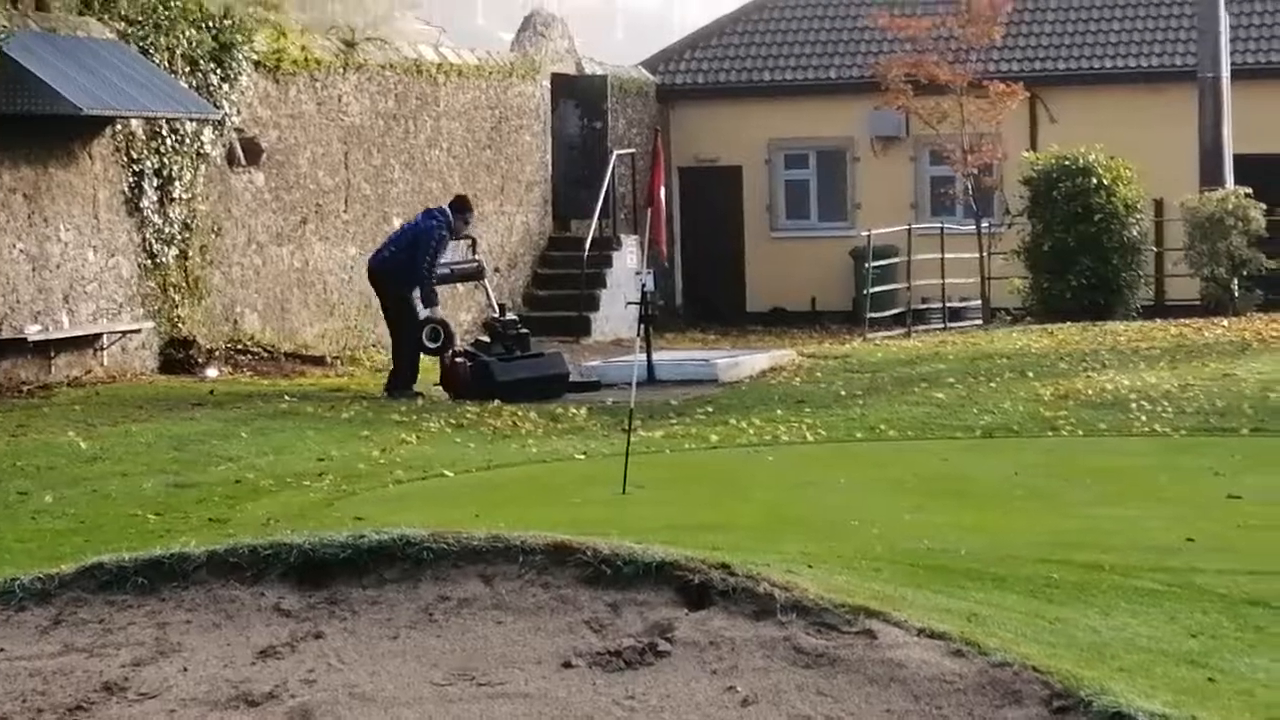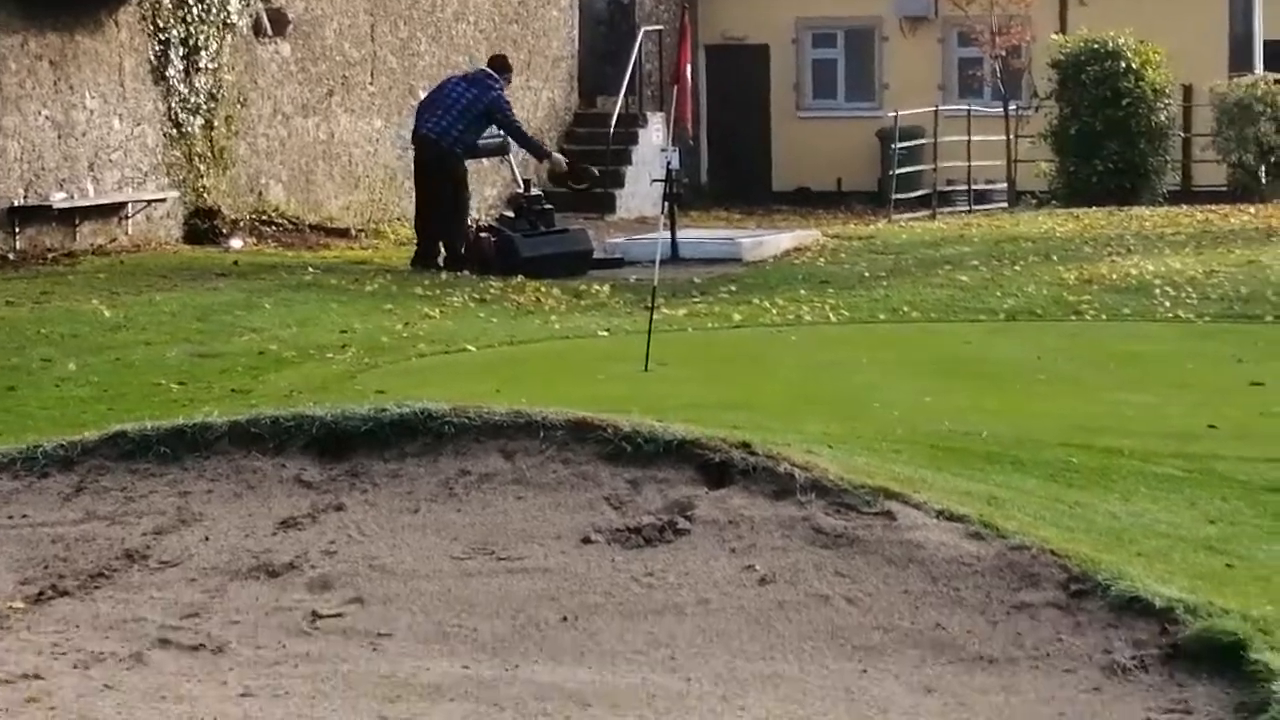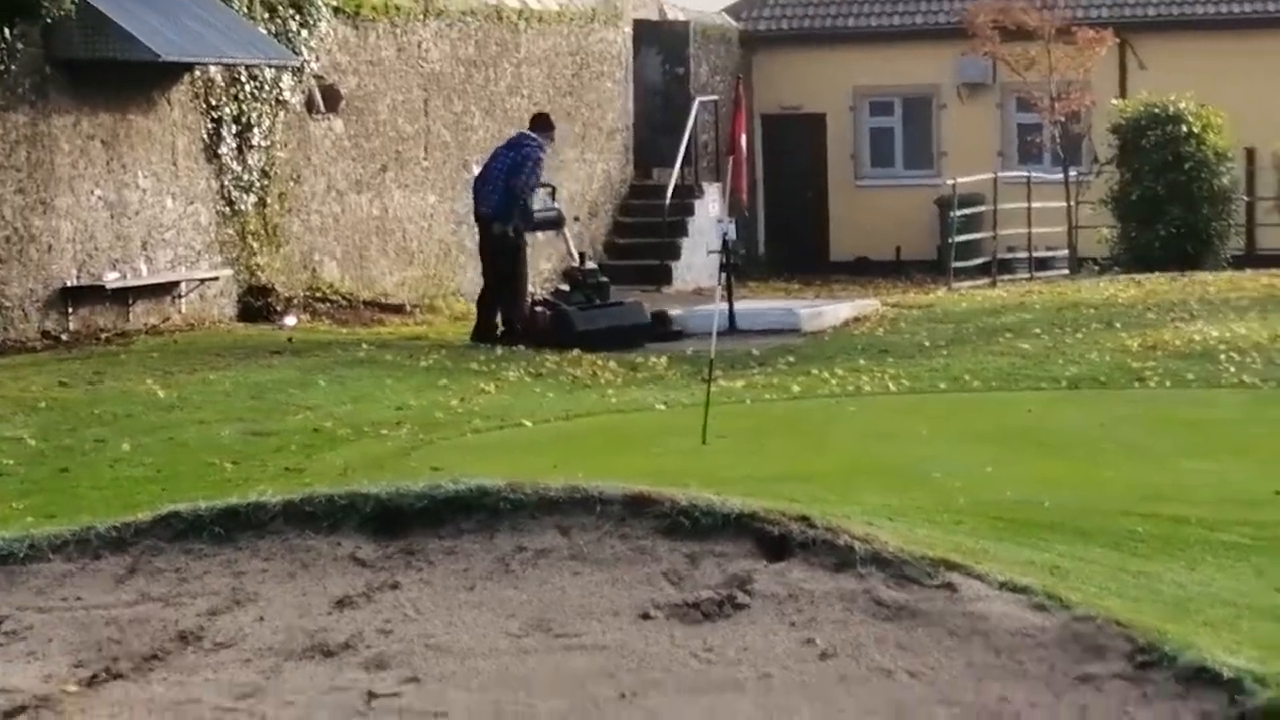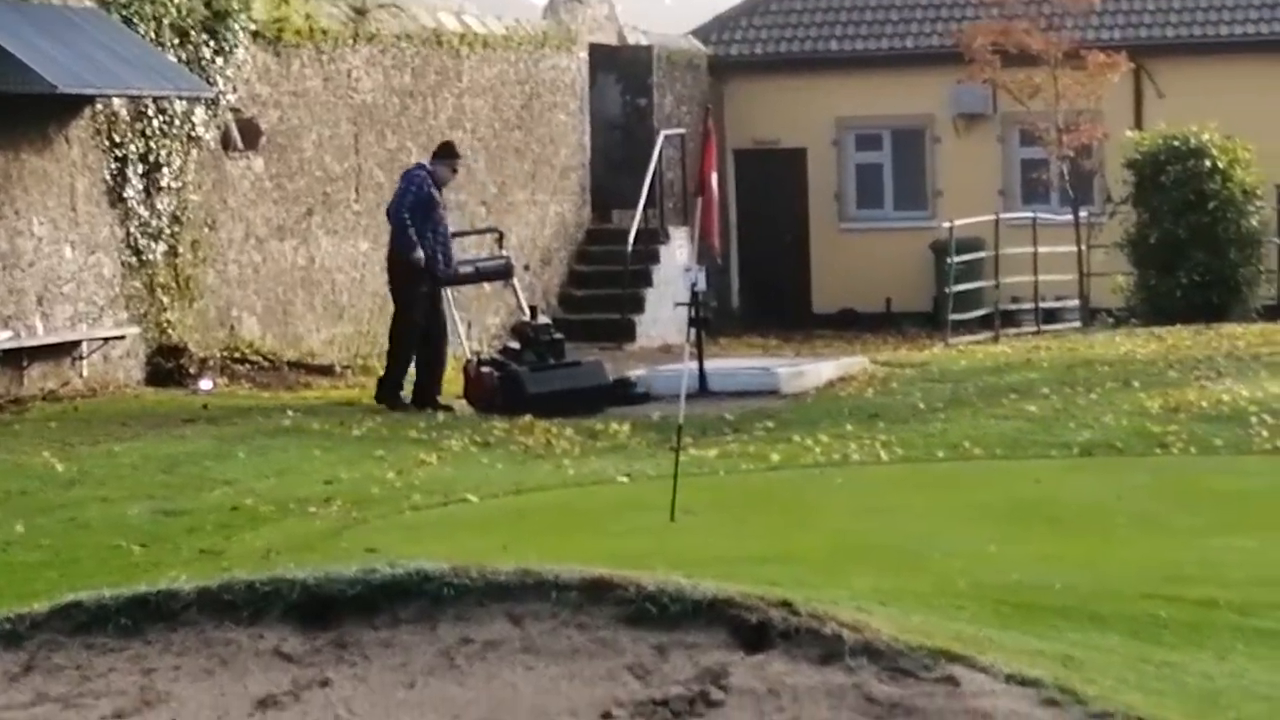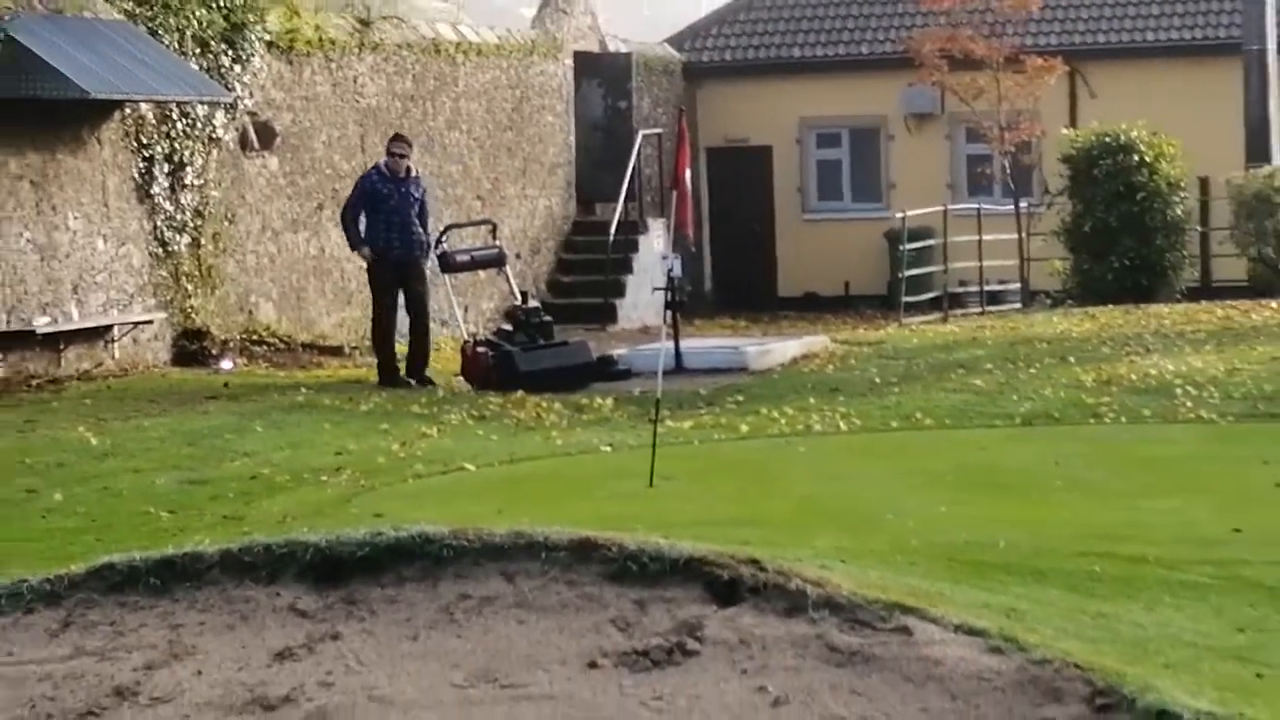
dt=0.7s
person 1, frame 1
left shoulder: (435, 223)
right shoulder: (437, 230)
right elbow: (424, 270)
right wrist: (432, 305)
left hip: (387, 272)
right hip: (389, 274)
left knee: (410, 328)
right knee: (410, 328)
left ankle: (403, 384)
right ankle: (399, 385)
person 1, frame 2
left shoulder: (455, 80)
right shoulder: (494, 97)
left elbow: (423, 107)
right elbow: (518, 133)
left wrist: (418, 136)
right wrist: (548, 156)
left hip: (424, 144)
right hip: (447, 152)
left knee: (427, 204)
right knee: (455, 208)
left ankle: (425, 256)
right ankle: (454, 260)
person 1, frame 3
left shoulder: (505, 148)
right shoulder: (534, 154)
left elbow: (480, 181)
right elbow: (520, 189)
left wrist: (482, 212)
right wrist: (508, 221)
left hip: (487, 220)
right hip: (505, 226)
left knee: (493, 280)
right knee: (514, 282)
left ankle: (484, 330)
right ankle: (513, 334)
person 1, frame 4
left shoulder: (433, 189)
right shoulder: (418, 179)
right elbow: (397, 212)
left wrist: (442, 264)
right wrist: (412, 247)
left hip: (430, 271)
right hip: (411, 267)
left knee: (436, 332)
right knee: (408, 328)
left ankle: (426, 395)
right ankle: (389, 390)
person 1, frame 5
left shoulder: (417, 184)
right shoulder: (371, 180)
left elbow: (423, 220)
right elbow: (349, 214)
left wrist: (424, 249)
right wrist: (359, 244)
left hip: (413, 257)
right hip: (382, 258)
left knee: (420, 312)
right knee: (385, 314)
left ankle: (417, 369)
right ankle: (388, 371)
